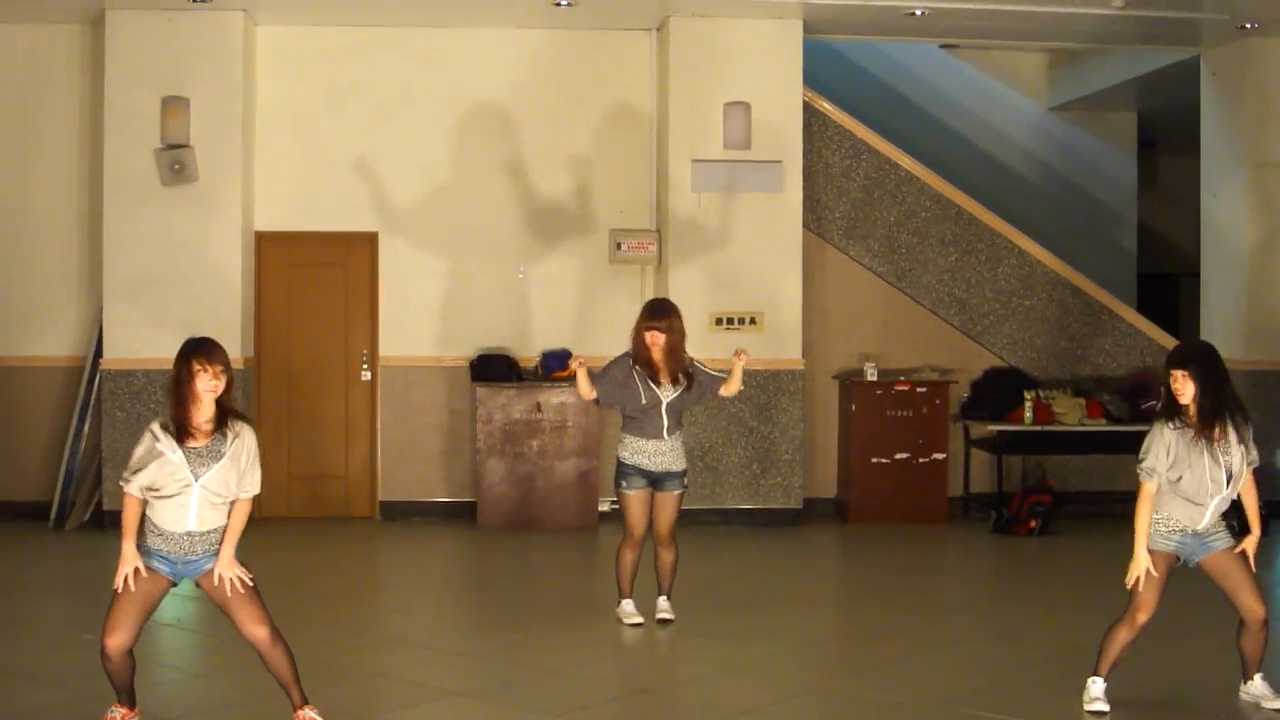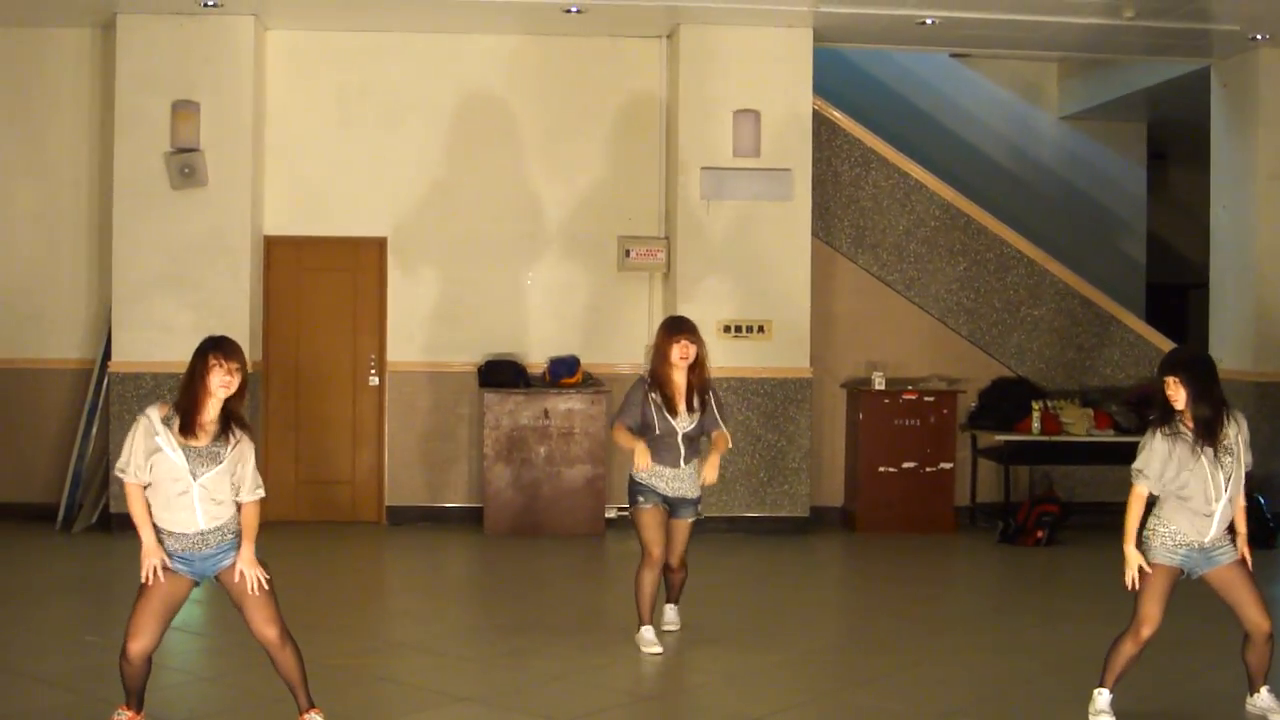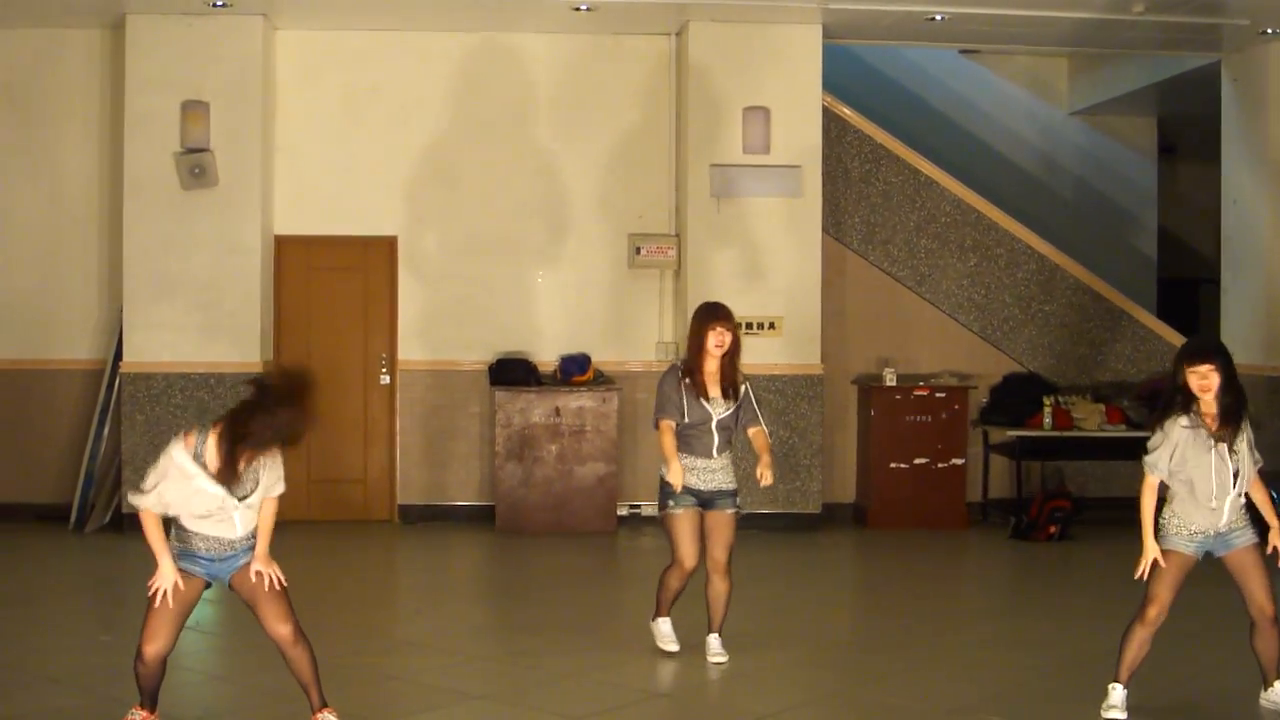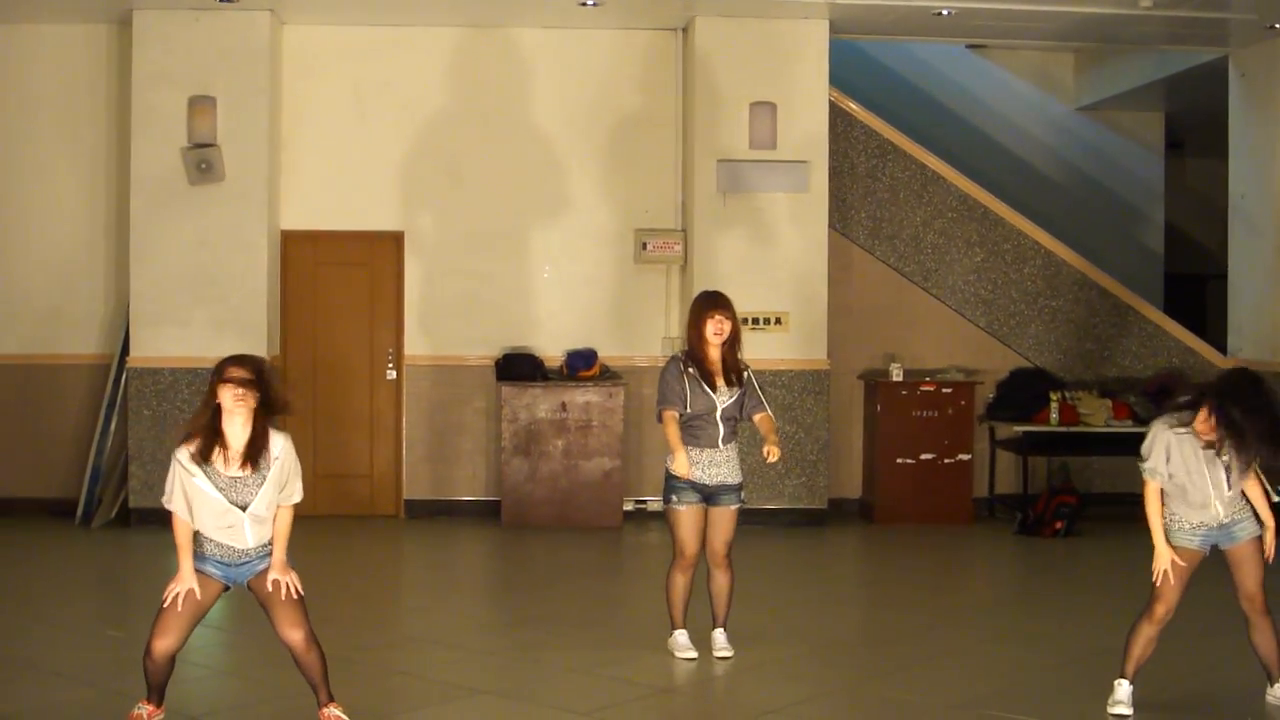
dt=0.5s
person 1, frame 1
left shoulder: (239, 434)
right shoulder: (159, 435)
left elbow: (244, 496)
right elbow: (133, 491)
left wrist: (227, 552)
right wrist: (128, 547)
left hip: (212, 551)
right hip: (155, 552)
left knee: (261, 632)
right knee: (114, 642)
person 1, frame 2
left shoulder: (237, 438)
right shoulder: (157, 422)
left elbow: (249, 498)
right elbow: (132, 480)
left wrist: (248, 550)
right wrist: (149, 542)
left hip: (228, 547)
right hip: (172, 552)
left knee: (273, 633)
right knee: (135, 646)
person 1, frame 3
left shoulder: (263, 445)
right shoulder: (184, 453)
right elbow: (148, 506)
left wrist: (262, 552)
right wrist: (165, 563)
left hip: (242, 550)
right hip: (190, 552)
left knee: (286, 631)
right knee: (151, 650)
person 1, frame 4
left shoulder: (278, 445)
right shoulder: (191, 453)
left elbow: (285, 504)
right elbow: (181, 512)
left wrist: (280, 561)
right wrist: (185, 568)
left hip: (263, 555)
right hip: (208, 557)
left knee: (298, 635)
right knee: (160, 645)
person 2, frame 1
left shoulder: (1235, 422)
right shoulder: (1168, 429)
left elbow: (1246, 477)
right elbow: (1148, 488)
right wrist: (1139, 548)
left hip: (1211, 530)
right hip: (1164, 528)
right knee: (1139, 613)
right ankle: (1096, 684)
person 2, frame 2
left shoulder: (1234, 424)
right shoulder: (1163, 434)
left elbow: (1236, 483)
right elbow: (1140, 491)
left wrist: (1242, 533)
right wrist: (1129, 546)
left hip: (1217, 544)
right hip: (1168, 541)
right knee: (1143, 629)
person 2, frame 3
left shoulder: (1238, 419)
right shoulder: (1177, 426)
right elbow: (1151, 481)
right wrist: (1148, 540)
left hip: (1235, 526)
right hip: (1184, 528)
right knee: (1152, 612)
person 2, frame 4
left shoulder: (1236, 432)
right shoulder: (1167, 431)
left elbow: (1248, 474)
right elbow: (1152, 488)
right wrist: (1160, 544)
left hip: (1238, 518)
right hip: (1187, 525)
right knee: (1160, 609)
right ankle: (1122, 686)
person 3, frame 1
left shoulder: (686, 368)
right shoulder: (626, 366)
left elbow: (728, 389)
right elbow: (590, 393)
left wrist: (737, 366)
right wrist: (580, 372)
left hip: (672, 462)
right hip: (634, 461)
left knee: (665, 536)
right knee: (635, 535)
left ankle: (664, 599)
right ankle: (625, 602)
person 3, frame 2
left shoulder: (703, 390)
right shoulder: (645, 388)
left elbow: (720, 434)
right elbow: (618, 428)
left wrist: (715, 456)
right wrist: (637, 443)
left hip: (687, 486)
right hip: (649, 484)
left knee: (675, 561)
right knee: (653, 554)
left ankle: (671, 603)
right ankle: (645, 628)
person 3, frame 3
left shoulder: (737, 382)
right shoulder: (677, 376)
left elbow: (754, 427)
right elbow: (666, 425)
left wrist: (765, 457)
right wrist: (672, 462)
left hip: (722, 483)
right hip: (681, 481)
left knee: (719, 564)
right knee: (686, 562)
left ankle: (714, 637)
right ankle: (661, 619)
person 3, frame 4
left shoulder: (739, 371)
right shoulder: (679, 367)
left elbow: (760, 413)
right elbow: (669, 414)
left wrist: (771, 437)
right wrist: (678, 450)
left hip: (727, 474)
right hip: (687, 473)
left knee: (720, 556)
right knee: (686, 556)
left ankle: (720, 631)
right ankle: (678, 633)
